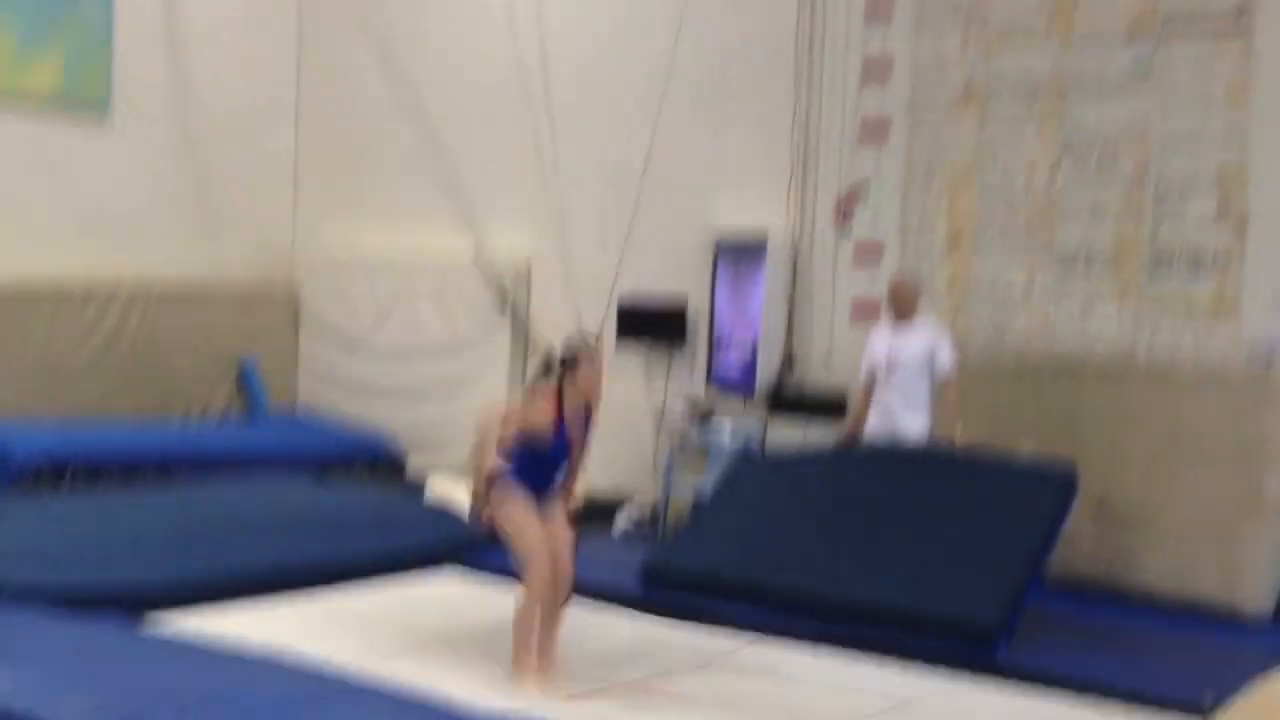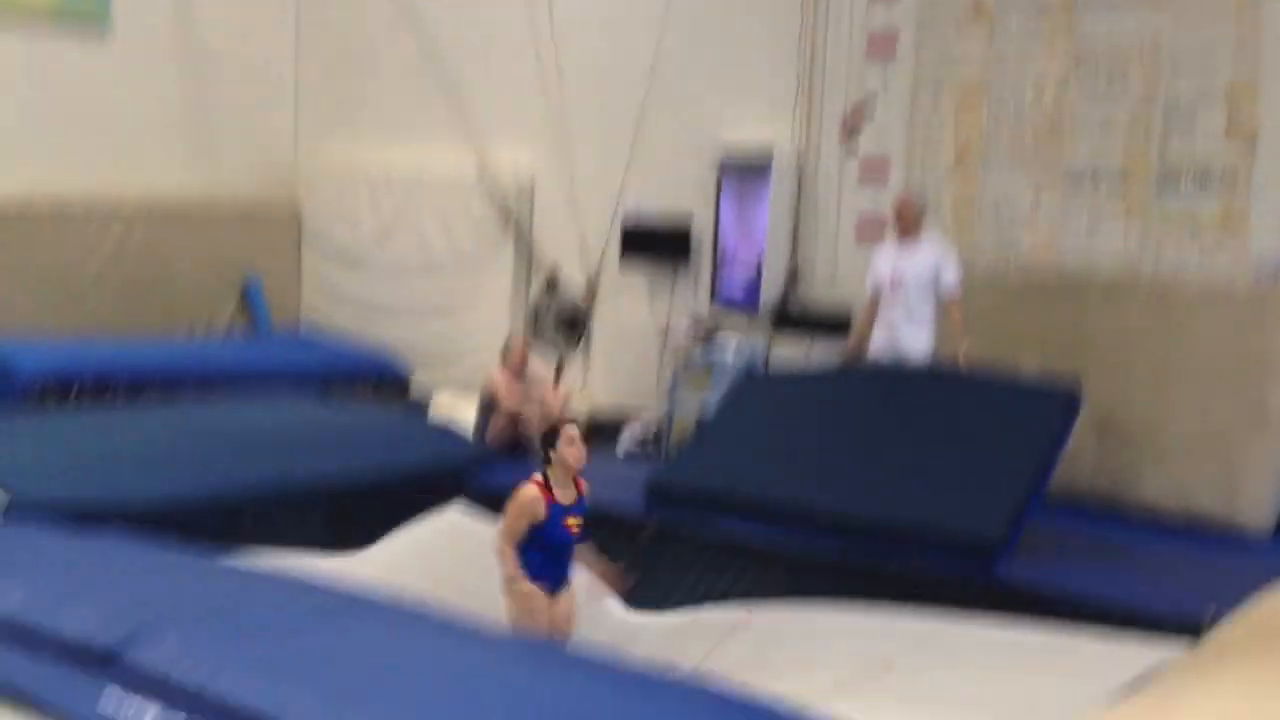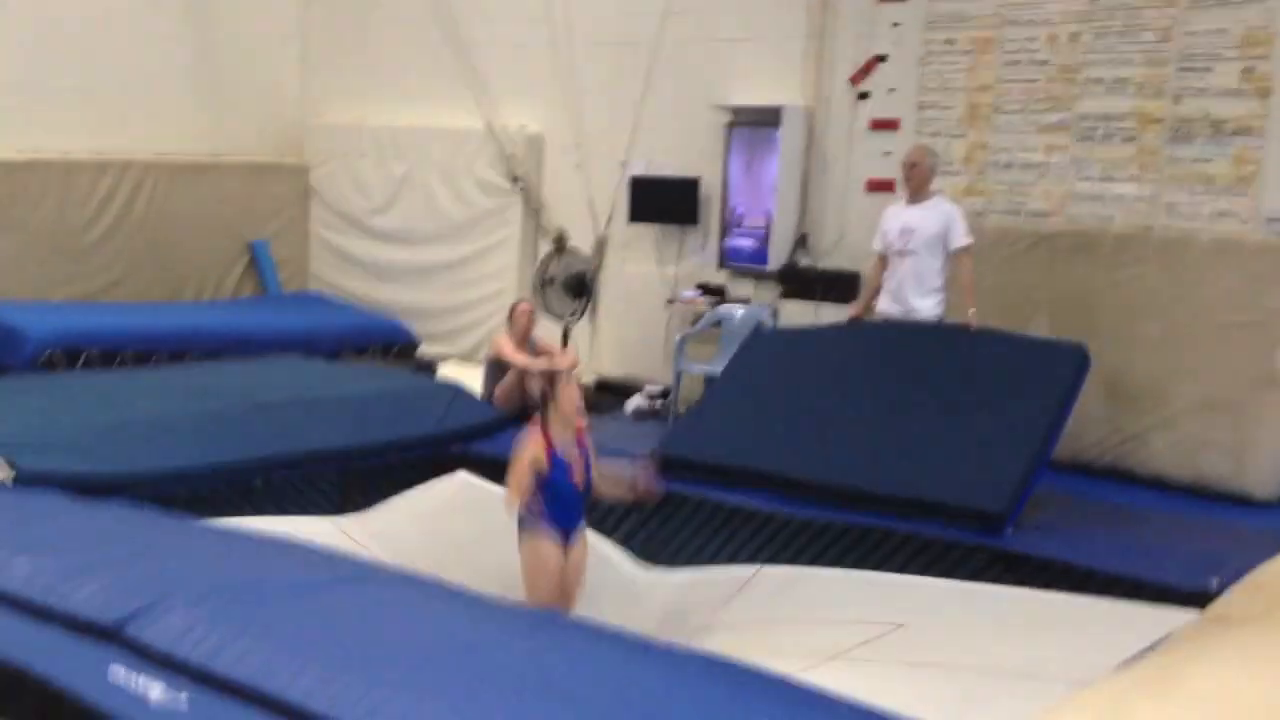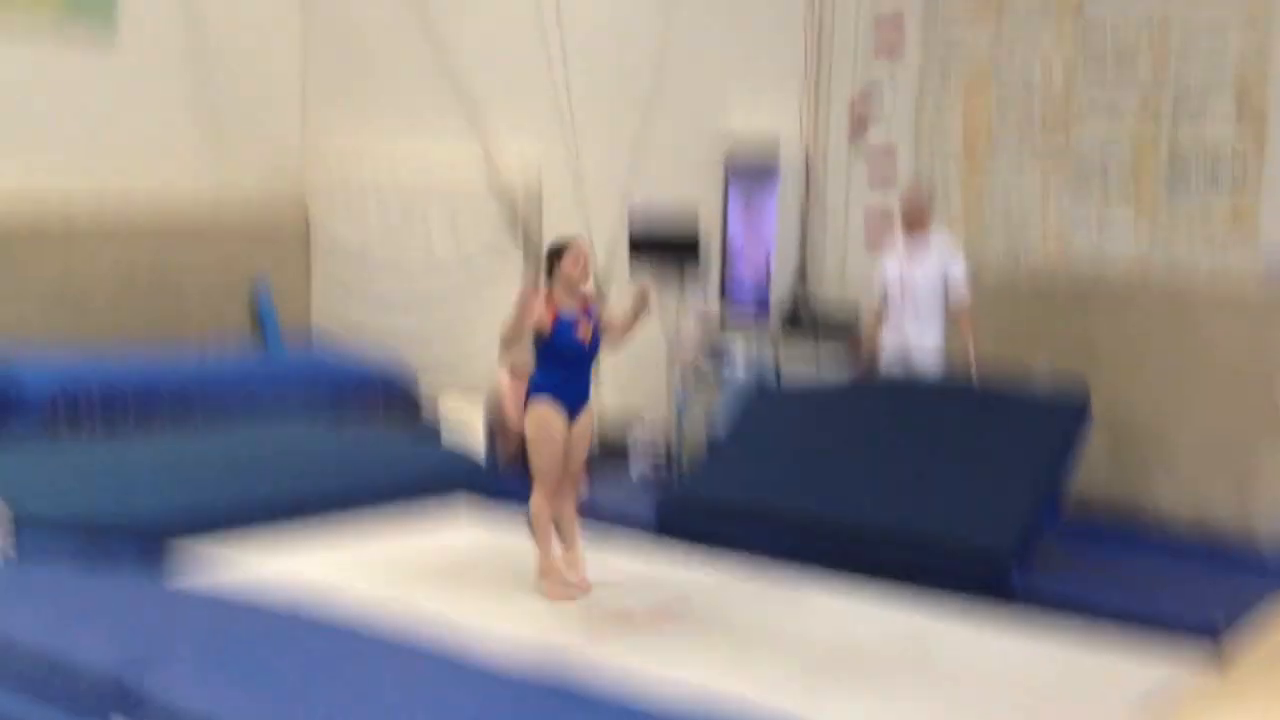
dt=0.1s
person 1, frame 1
left shoulder: (586, 407)
right shoulder: (541, 404)
right elbow: (495, 437)
left wrist: (567, 490)
left hip: (548, 495)
right hip: (516, 494)
left knee: (562, 582)
right knee: (540, 580)
left ankle: (544, 656)
right ankle: (524, 661)
person 1, frame 2
left shoulder: (582, 489)
right shoulder: (531, 496)
right elbow: (504, 544)
left wrist: (603, 569)
right wrist: (516, 582)
left hip: (559, 585)
right hip: (530, 583)
person 1, frame 3
left shoulder: (583, 440)
right shoulder: (535, 445)
left elbow: (597, 482)
right elbow: (514, 495)
left wrist: (633, 481)
left hip: (574, 531)
right hip: (543, 531)
left knee: (564, 605)
right knee: (544, 607)
person 1, frame 4
left shoulder: (588, 305)
right shoulder: (543, 306)
left elbow: (616, 332)
right elbow: (513, 336)
left wrist: (637, 309)
right wrist: (525, 310)
left hip: (580, 404)
right hip: (547, 401)
left knee: (570, 487)
right knee: (548, 486)
left ankle: (573, 559)
right ankle: (547, 566)
person 2, frame 1
left shoulder: (932, 335)
right shoulder: (877, 336)
left elbow: (947, 385)
left wrist: (954, 428)
right wrist: (851, 427)
left hip: (913, 435)
right hip: (877, 433)
person 2, frame 2
left shoulder: (938, 252)
right shoulder: (882, 253)
left elbow: (952, 302)
left wrist: (960, 346)
right wrist: (855, 345)
left hip: (917, 353)
right hip: (881, 351)
person 2, frame 3
left shoulder: (947, 211)
right shoulder: (891, 213)
left elbow: (963, 261)
left wrist: (970, 308)
right wrist: (862, 305)
left hip: (925, 314)
right hip: (888, 313)
person 2, frame 4
left shoulder: (946, 252)
right shoulder: (892, 255)
left elbow: (961, 304)
left wrist: (969, 346)
right wrist: (870, 349)
left hip: (929, 359)
right hip: (891, 357)
